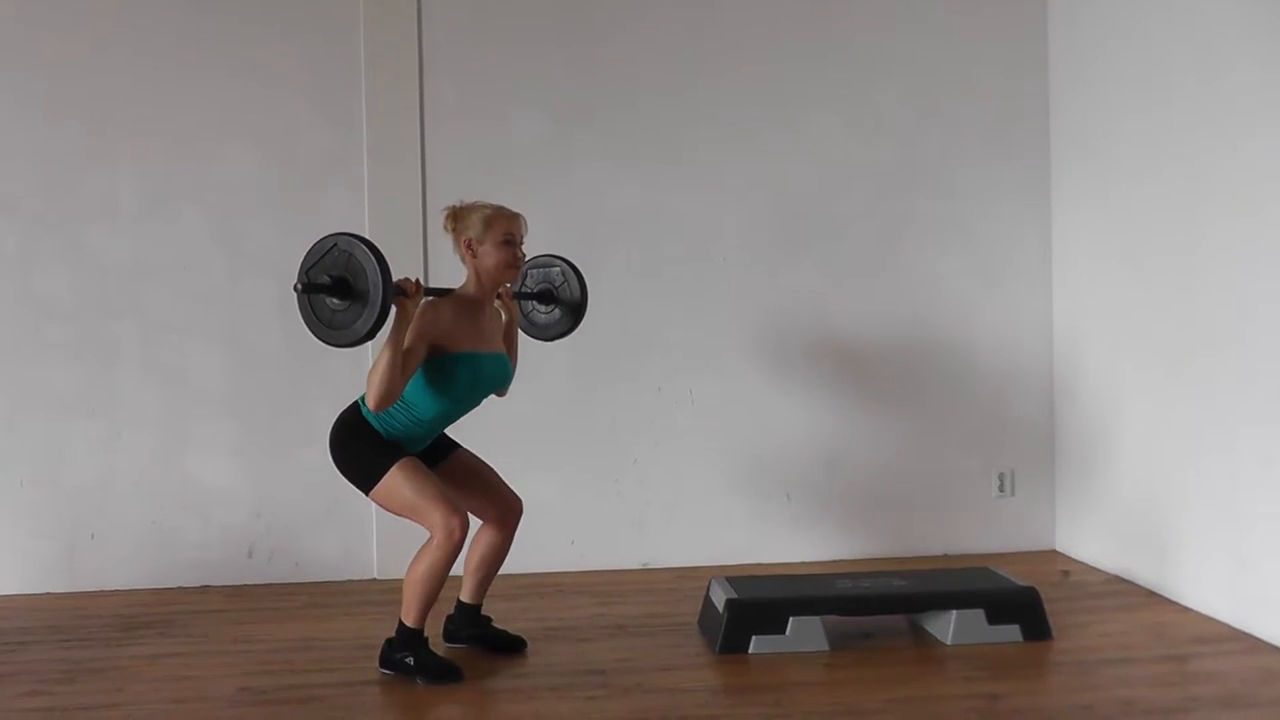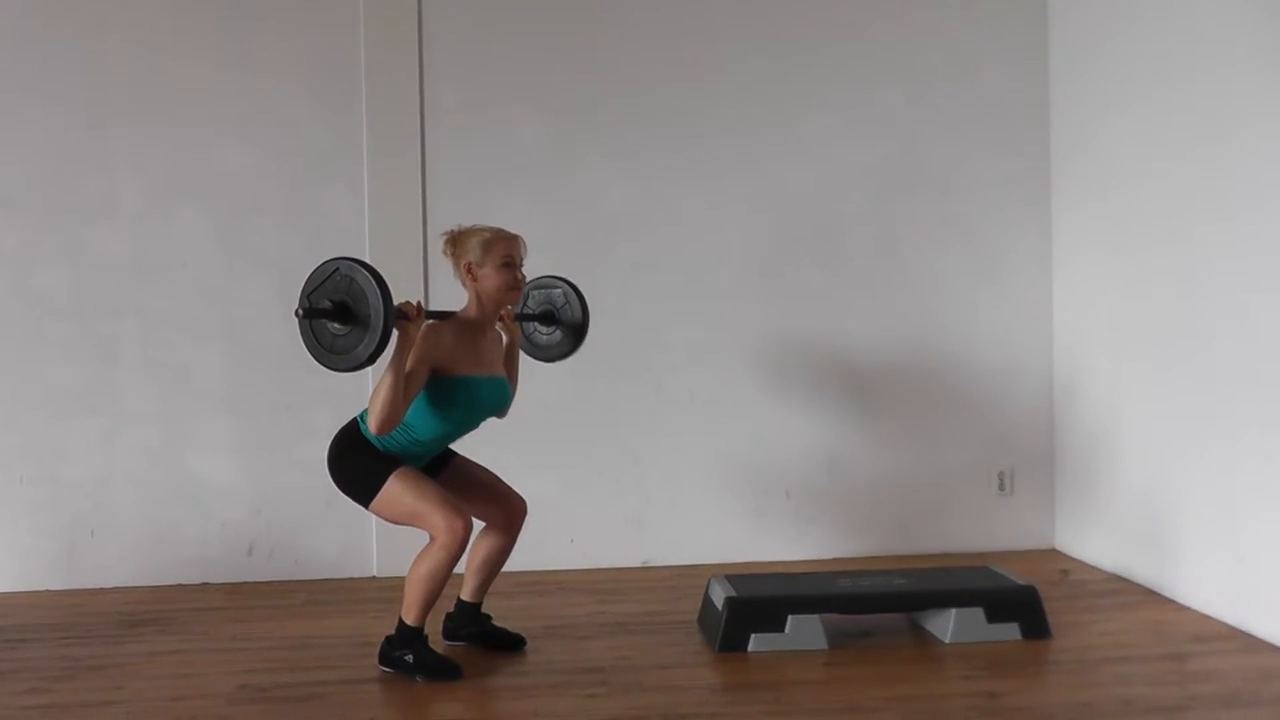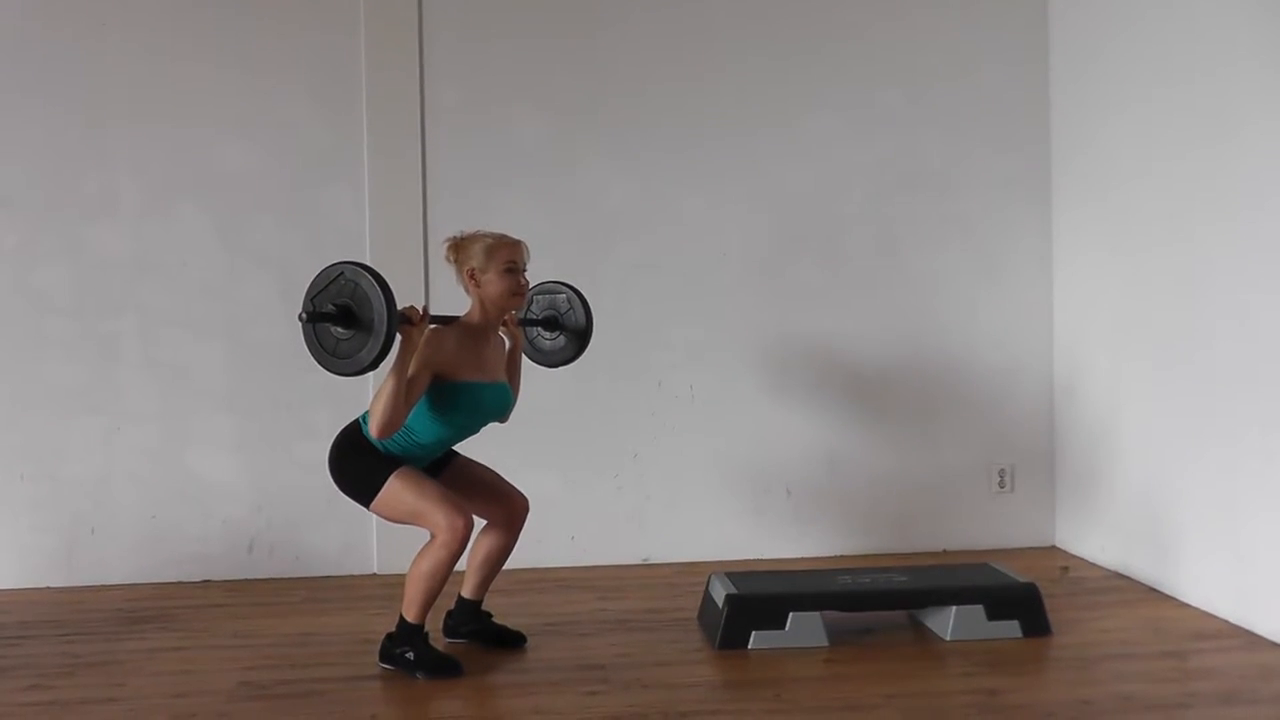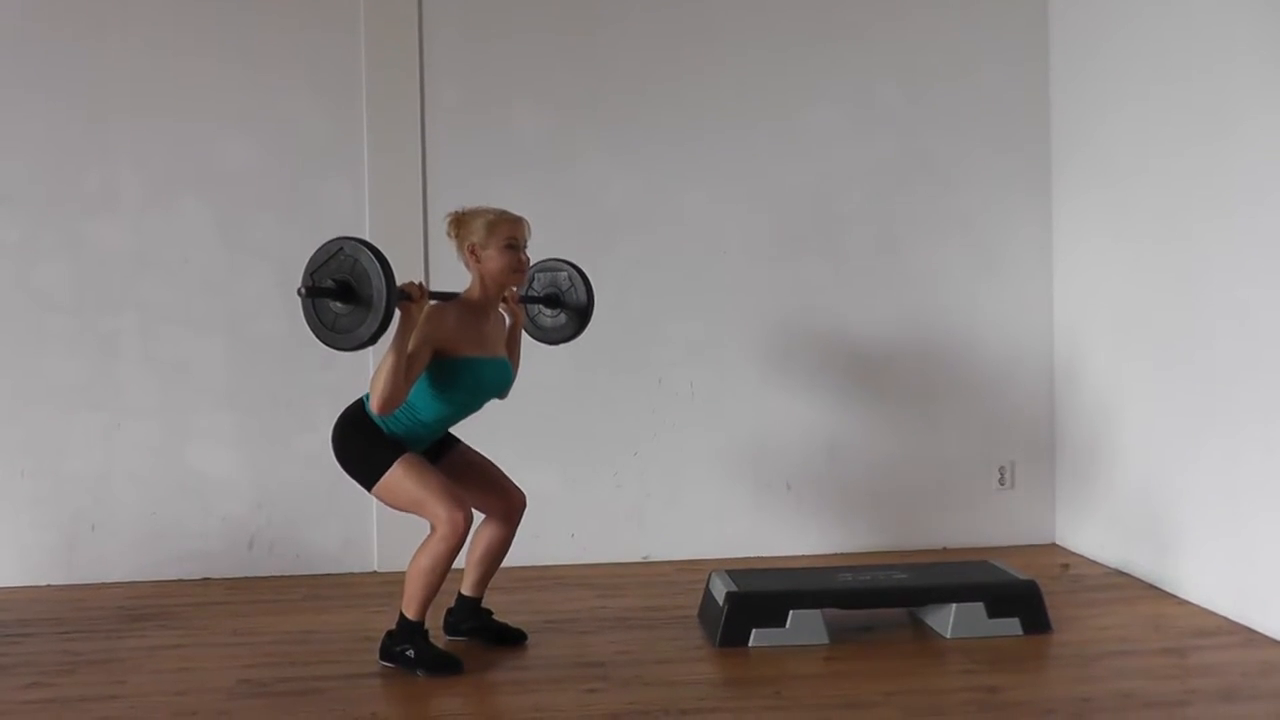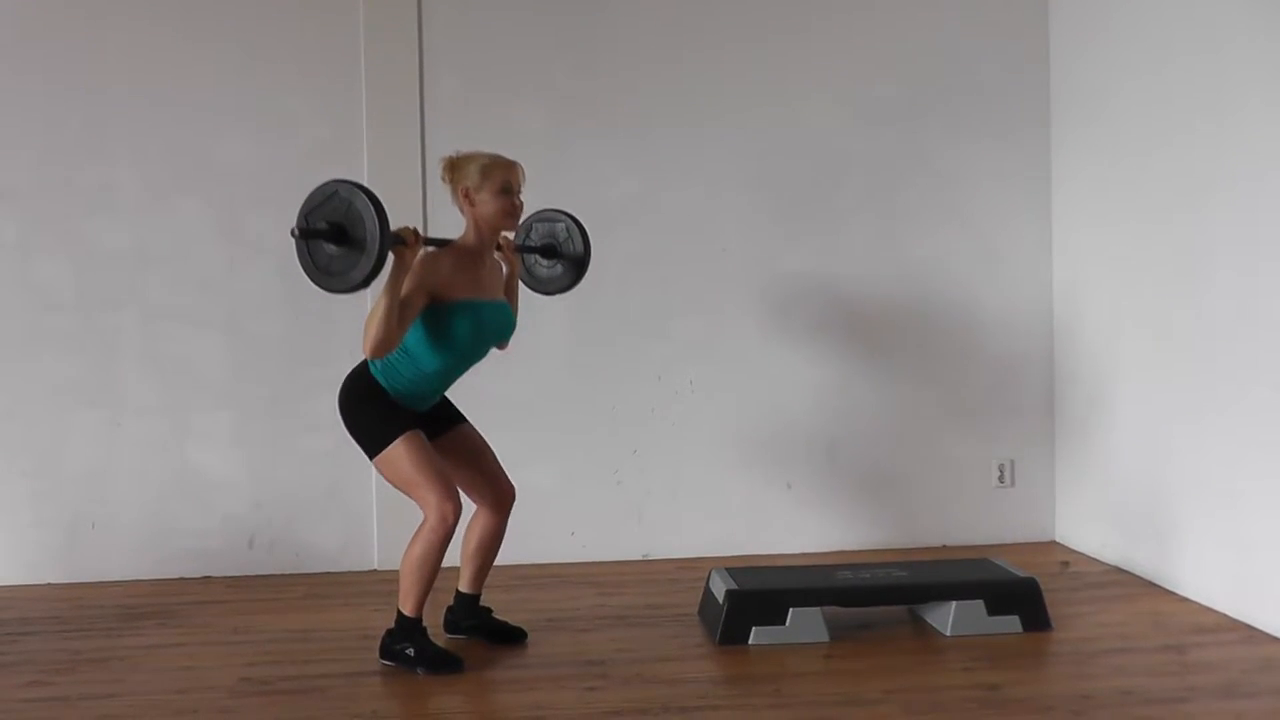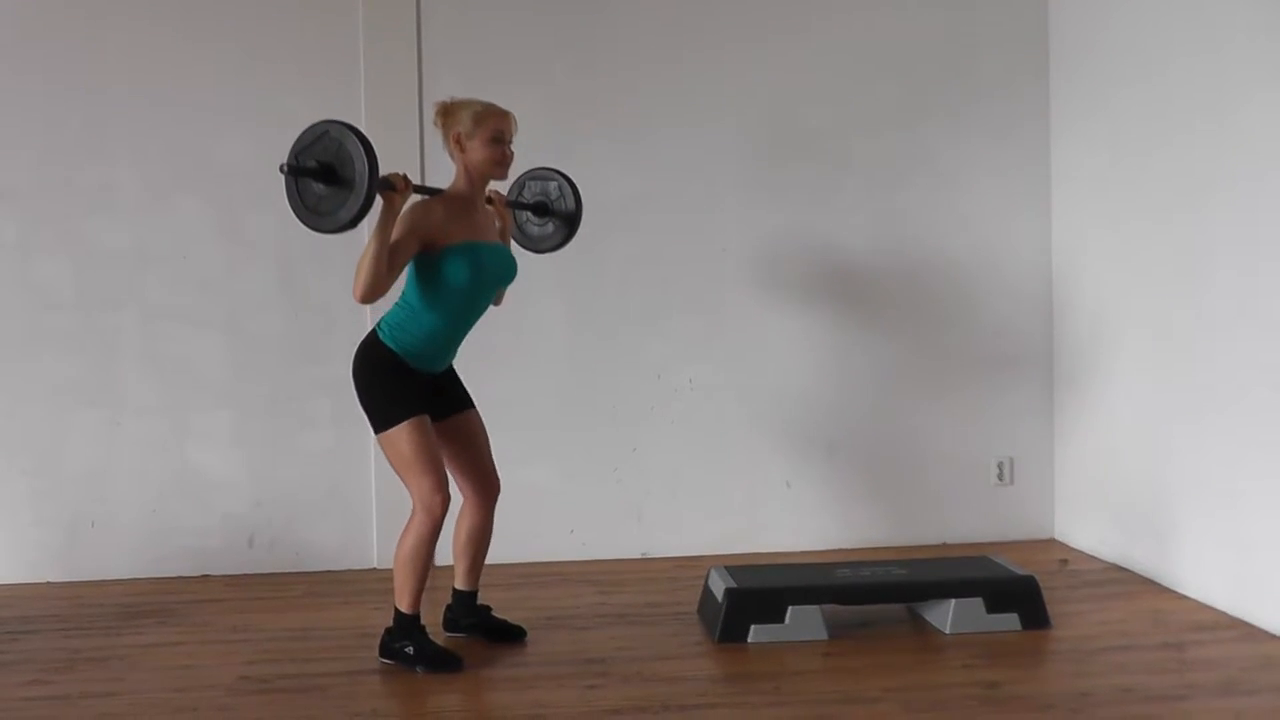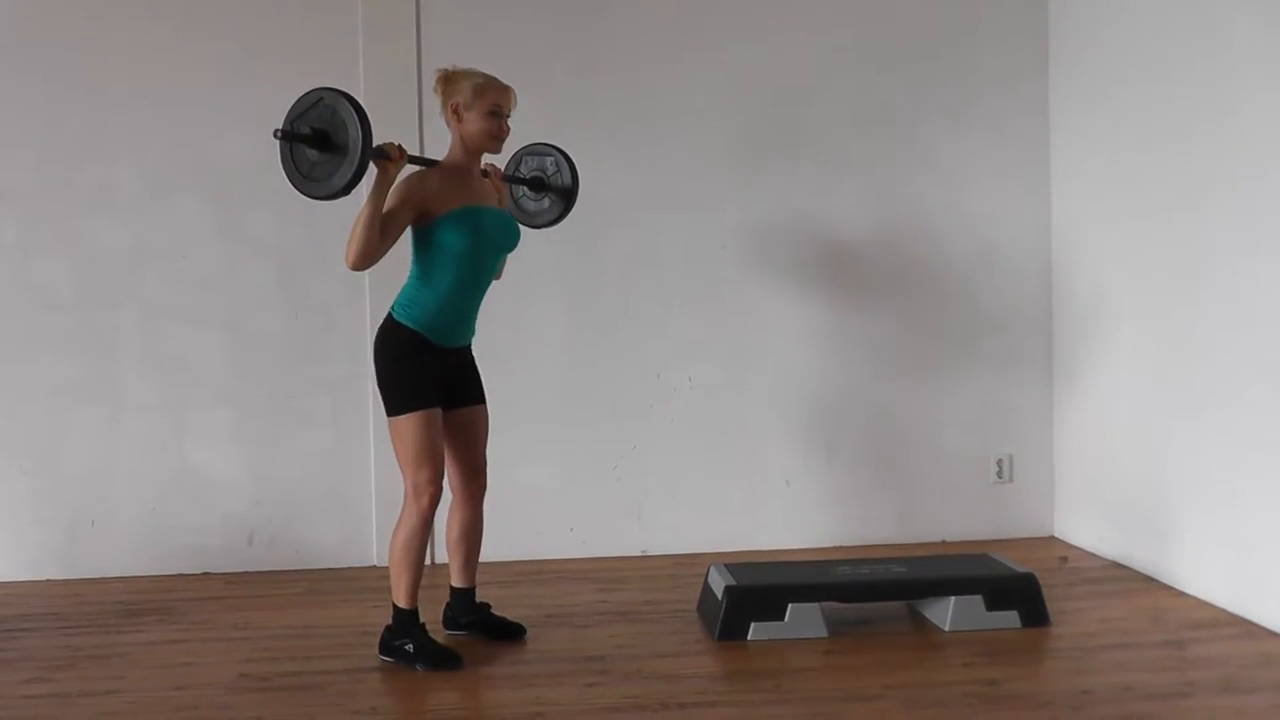
dt=0.3s
person 1, frame 1
left shoulder: (491, 314)
right shoulder: (437, 315)
left elbow: (499, 386)
right elbow: (379, 398)
right wrist: (403, 318)
left hip: (417, 439)
right hip: (365, 438)
left knee: (506, 509)
right knee: (449, 524)
left ankle: (465, 620)
right ankle: (403, 646)
person 1, frame 2
left shoulder: (492, 336)
right shoulder: (440, 338)
left elbow: (498, 407)
right elbow: (380, 422)
right wrist: (405, 341)
left hip: (418, 454)
right hip: (362, 454)
left knee: (511, 510)
right knee: (453, 526)
left ankle: (465, 618)
right ankle: (402, 645)
person 1, frame 3
left shoulder: (496, 343)
right shoulder: (442, 343)
left elbow: (500, 412)
right elbow: (381, 427)
right wrist: (408, 346)
left hip: (420, 456)
right hip: (363, 455)
left knee: (513, 507)
right knee: (454, 524)
left ankle: (465, 615)
right ankle: (403, 641)
person 1, frame 4
left shoulder: (496, 319)
right shoulder: (442, 320)
left elbow: (500, 388)
right elbow: (382, 403)
right wrist: (407, 322)
left hip: (420, 437)
right hip: (367, 435)
left knee: (509, 503)
right knee: (452, 517)
left ankle: (466, 612)
right ankle: (403, 639)
person 1, frame 5
left shoulder: (492, 265)
right shoulder: (437, 265)
left elbow: (499, 339)
right elbow: (376, 347)
right wrist: (400, 266)
left hip: (424, 401)
right hip: (374, 399)
left knee: (499, 496)
right knee: (443, 507)
left ankle: (465, 610)
right ankle: (403, 636)
person 1, frame 6
left shoulder: (486, 215)
right shoulder: (429, 214)
left elbow: (493, 296)
right elbow: (366, 290)
right wrist: (389, 211)
left hip: (437, 370)
right hip: (388, 366)
left knee: (484, 487)
right knee: (432, 499)
left ankle: (465, 608)
right ankle: (402, 634)
person 1, frame 7
left shoulder: (486, 187)
right shoulder: (425, 184)
right elbow: (359, 257)
right wrist: (383, 178)
left hip: (455, 350)
right hip: (409, 347)
left knee: (472, 483)
right knee: (425, 492)
left ankle: (463, 605)
right ankle: (401, 631)
